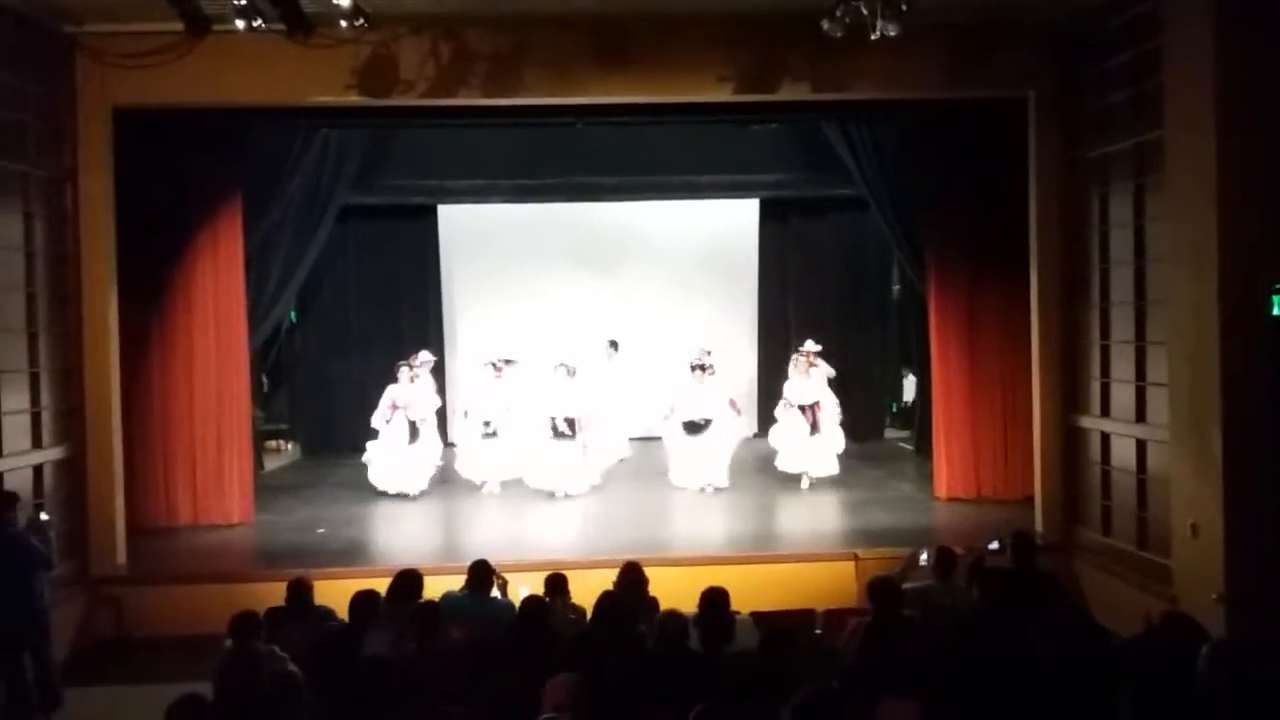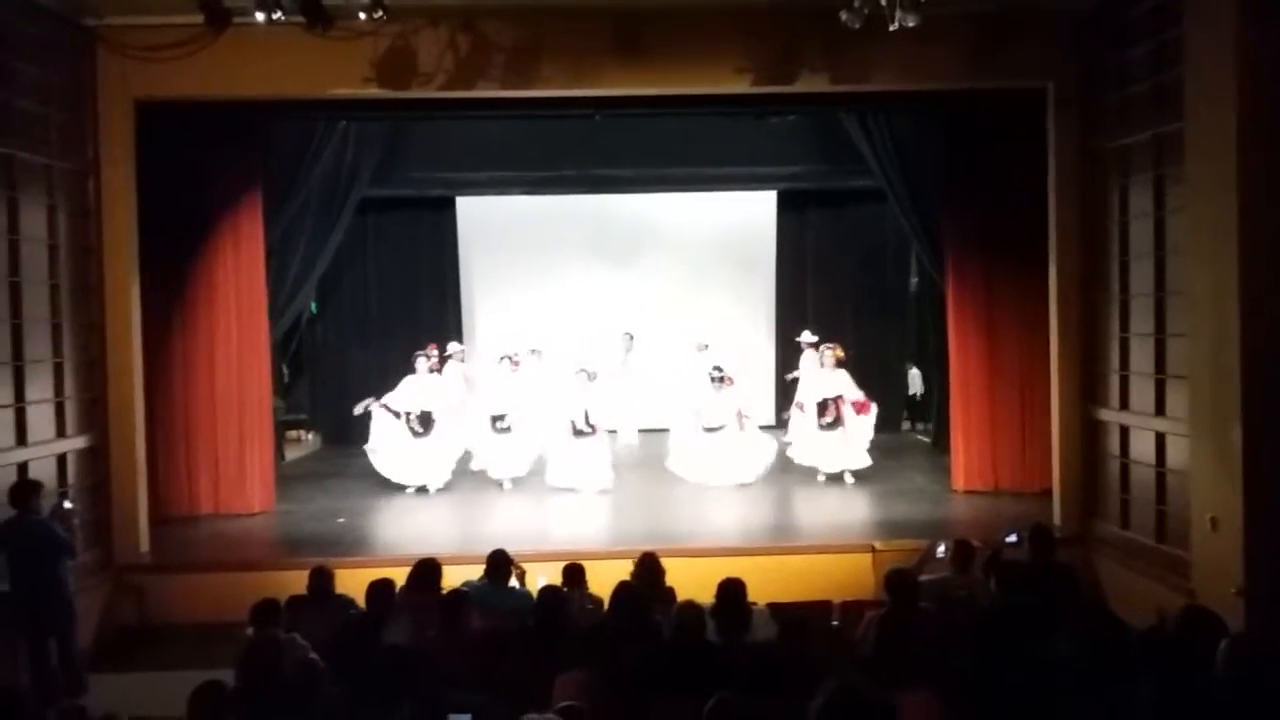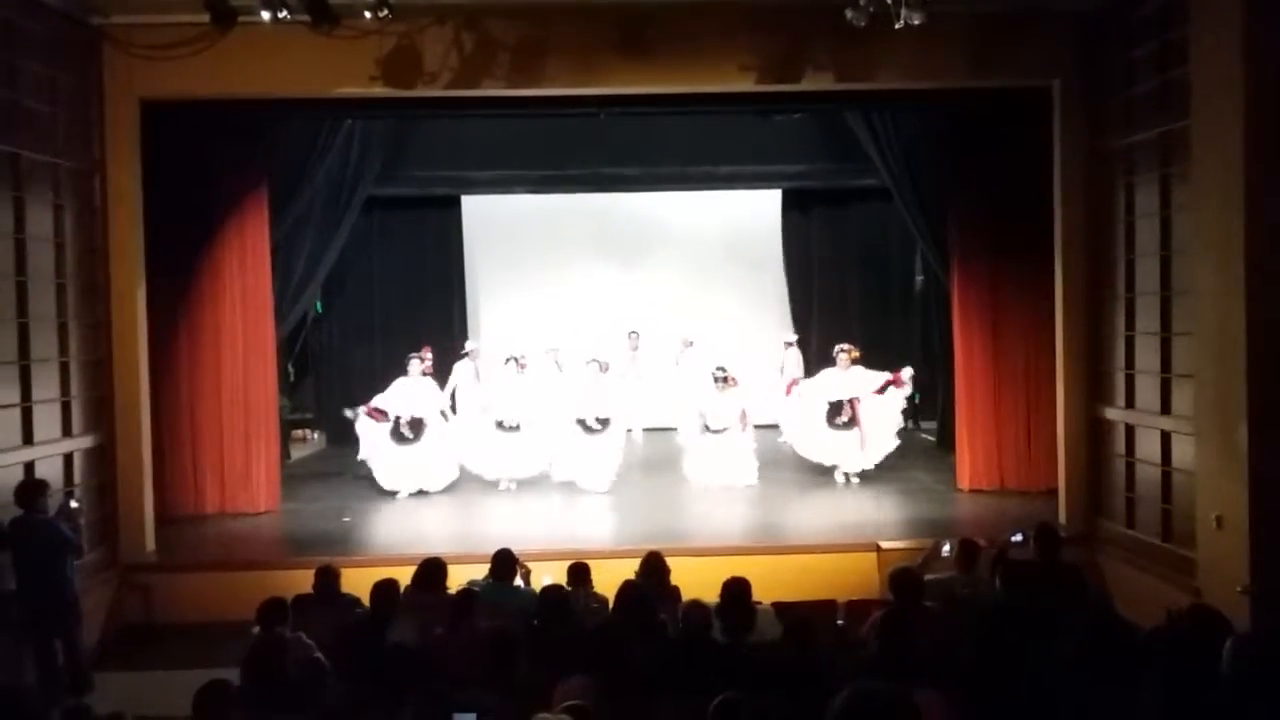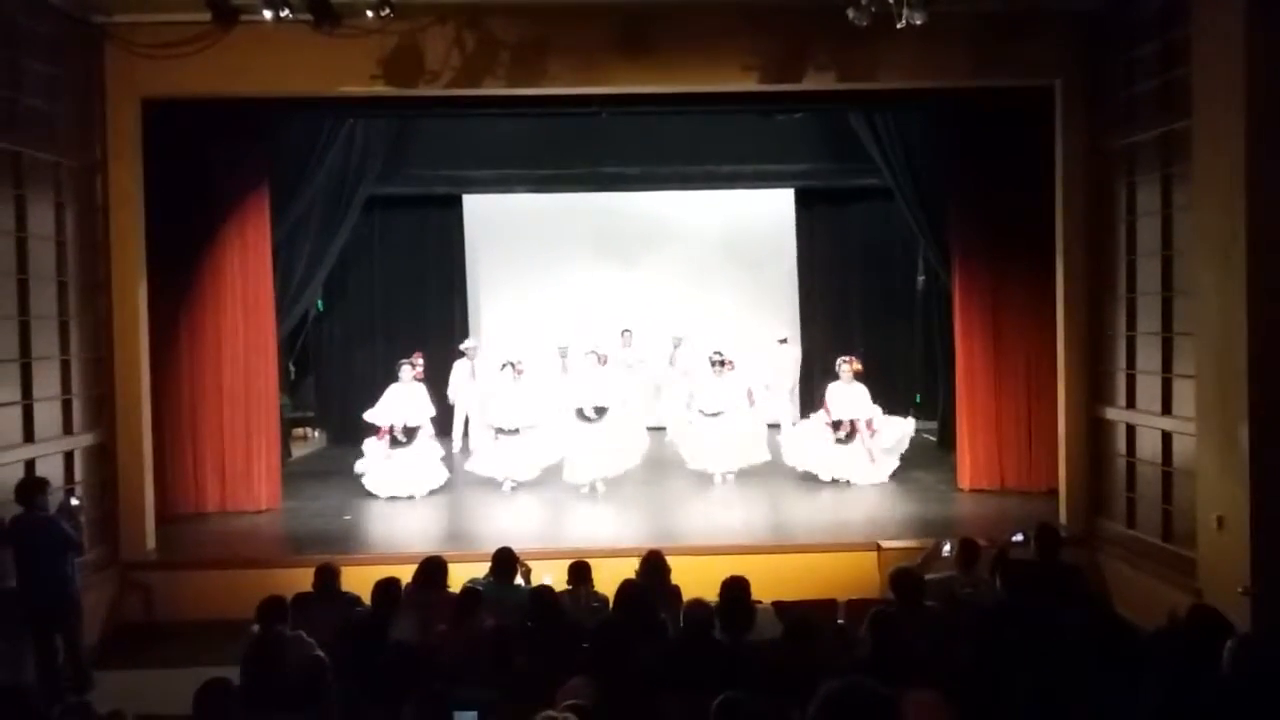
dt=0.4s
person 1, frame 1
right shoulder: (19, 539)
right elbow: (48, 563)
left wrist: (27, 531)
right wrist: (44, 535)
right hip: (30, 609)
right knee: (41, 657)
right ankle: (48, 702)
person 1, frame 2
right shoulder: (44, 527)
right elbow: (71, 551)
left wrist: (51, 520)
right wrist: (66, 523)
left hip: (24, 598)
right hip: (54, 596)
left knee: (36, 646)
right knee: (66, 643)
left ankle: (46, 690)
right ankle: (73, 686)
person 1, frame 3
left shoulder: (14, 527)
right shoulder: (50, 525)
right elbow: (78, 551)
left wrist: (58, 518)
right wrist: (74, 522)
left hip: (30, 597)
right hip: (60, 595)
left knee: (42, 645)
right knee: (72, 642)
left ankle: (51, 689)
right ankle: (79, 685)
person 1, frame 4
left shoulder: (15, 525)
right shoulder: (51, 523)
right elbow: (78, 547)
left wrist: (59, 516)
right wrist: (75, 520)
left hip: (31, 595)
right hip: (61, 593)
left knee: (43, 643)
right knee: (72, 640)
left ankle: (51, 689)
right ankle: (80, 683)
